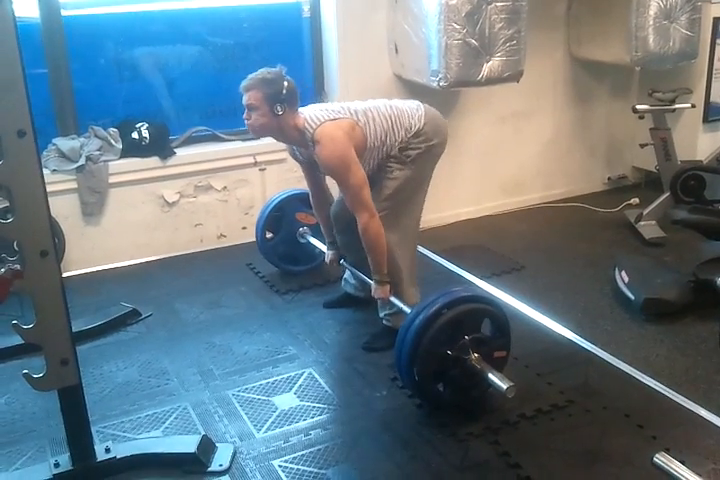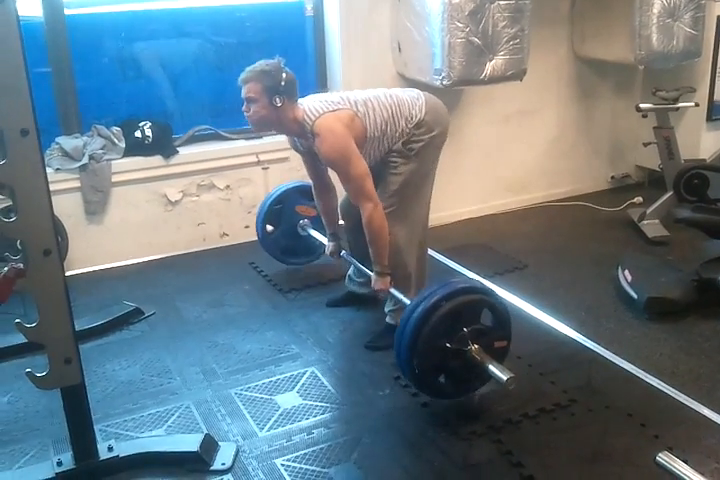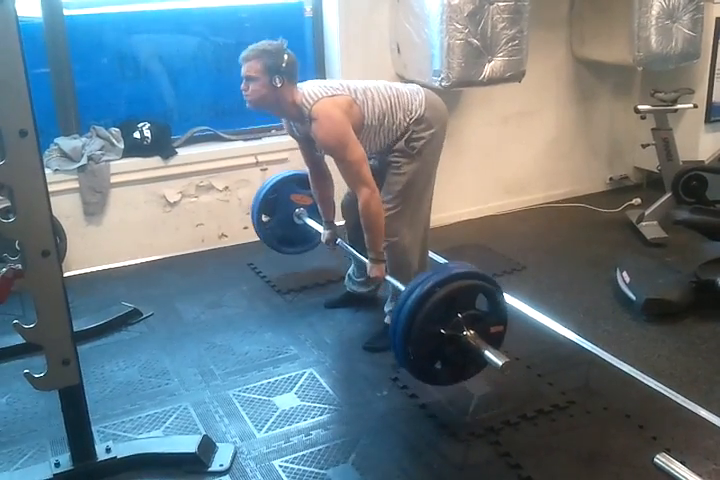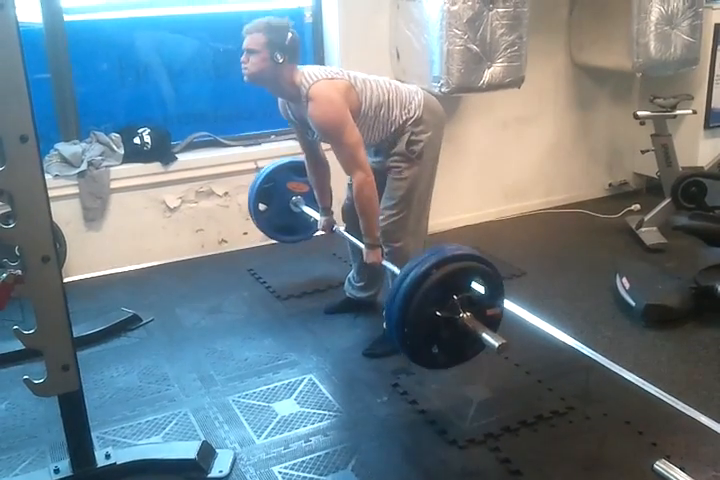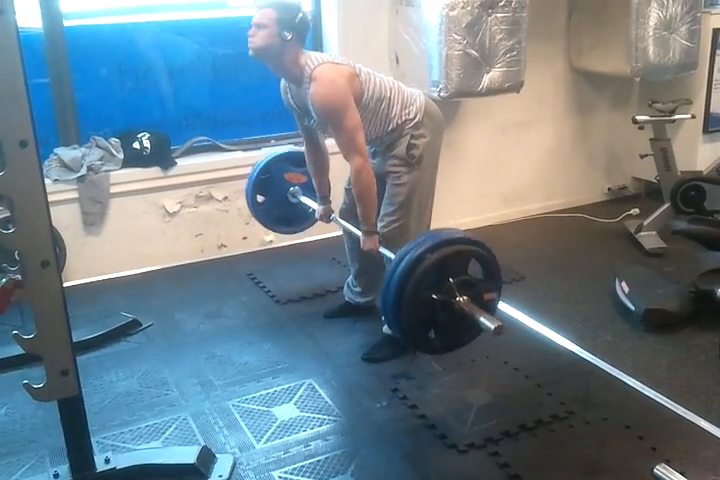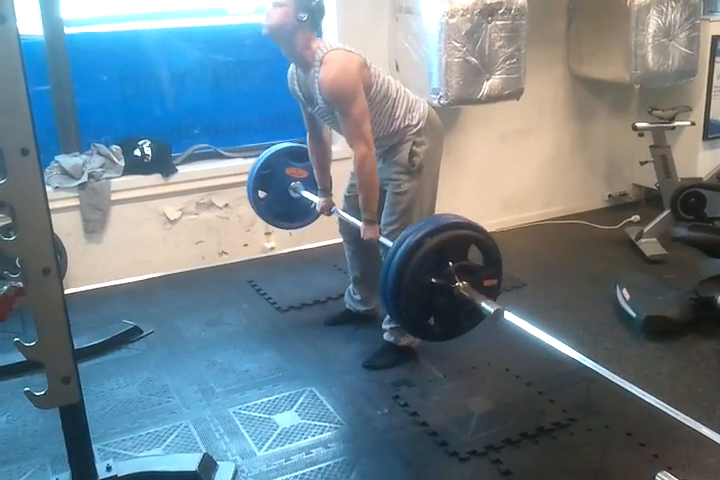
dt=0.2s
person 1, frame 1
left shoulder: (329, 143)
right shoulder: (295, 137)
left elbow: (368, 217)
right elbow: (319, 193)
left wrist: (382, 280)
right wrist: (331, 244)
left hip: (420, 134)
right hip: (394, 134)
left knee: (385, 226)
right knee: (341, 215)
left ankle: (401, 320)
right ankle: (359, 288)
person 1, frame 2
left shoulder: (329, 135)
right shoulder: (296, 128)
left elbow: (371, 207)
right elbow: (321, 185)
left wrist: (382, 272)
right wrist: (332, 236)
left hip: (421, 124)
right hip: (393, 127)
left knee: (394, 221)
right knee: (351, 211)
left ankle: (404, 318)
right ankle: (362, 287)
person 1, frame 3
left shoulder: (325, 119)
right shoulder: (294, 115)
left elbow: (367, 192)
right elbow: (318, 172)
left wrist: (378, 258)
right wrist: (328, 224)
left hip: (420, 121)
right hip: (392, 127)
left knee: (397, 222)
right knee: (355, 210)
right ankle: (361, 287)
person 1, frame 4
left shoulder: (322, 101)
right shoulder: (288, 101)
left elbow: (361, 176)
right elbow: (314, 157)
left wrist: (373, 245)
right wrist: (325, 211)
left hip: (417, 124)
right hip: (387, 132)
left knee: (397, 227)
right knee: (354, 213)
right ankle: (361, 293)
person 1, frame 5
left shoulder: (325, 84)
right shoulder: (289, 87)
left elbow: (358, 161)
right elbow: (314, 146)
left wrist: (371, 233)
right wrist: (323, 200)
left hip: (415, 128)
right hip: (382, 136)
left knee: (397, 232)
right knee: (352, 216)
right ankle: (361, 297)
person 1, frame 6
left shoulder: (335, 70)
right shoulder: (296, 74)
left elbow: (362, 149)
right elbow: (317, 136)
left wrist: (371, 220)
right wrist: (324, 192)
left hip: (414, 137)
right hip: (382, 141)
left knee: (398, 239)
right knee: (352, 226)
left ankle: (402, 338)
right ankle: (362, 304)
